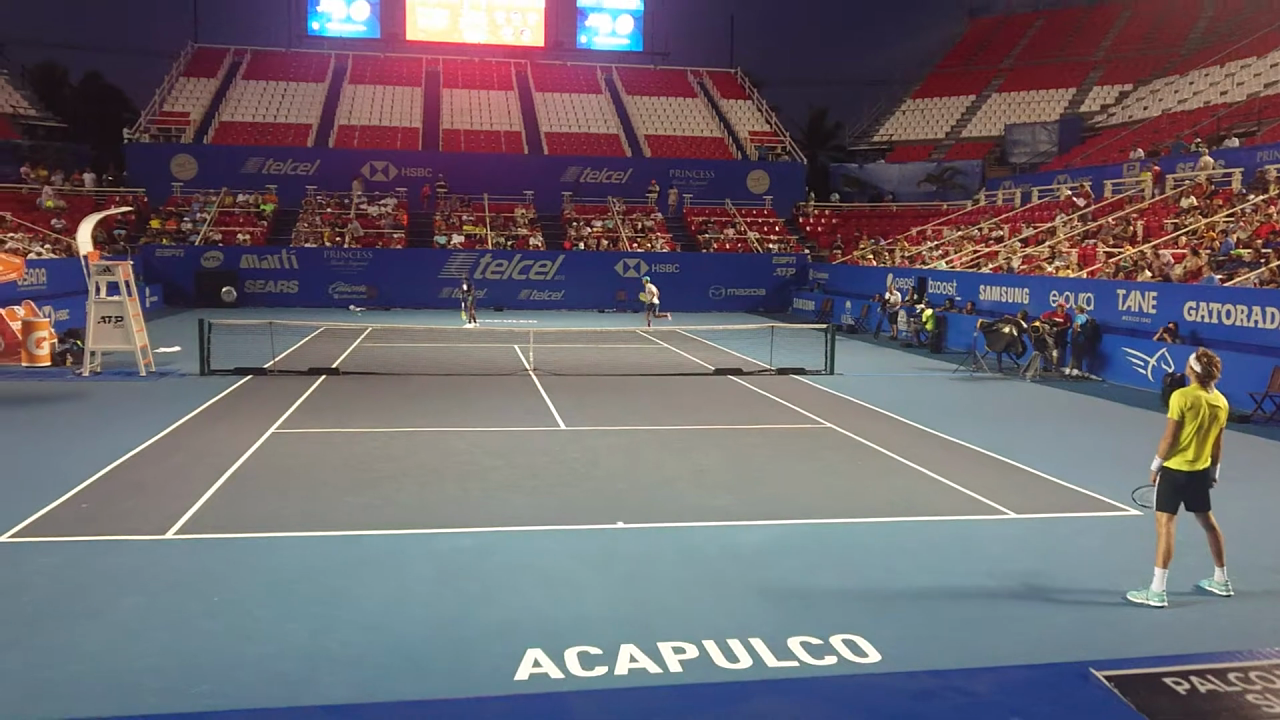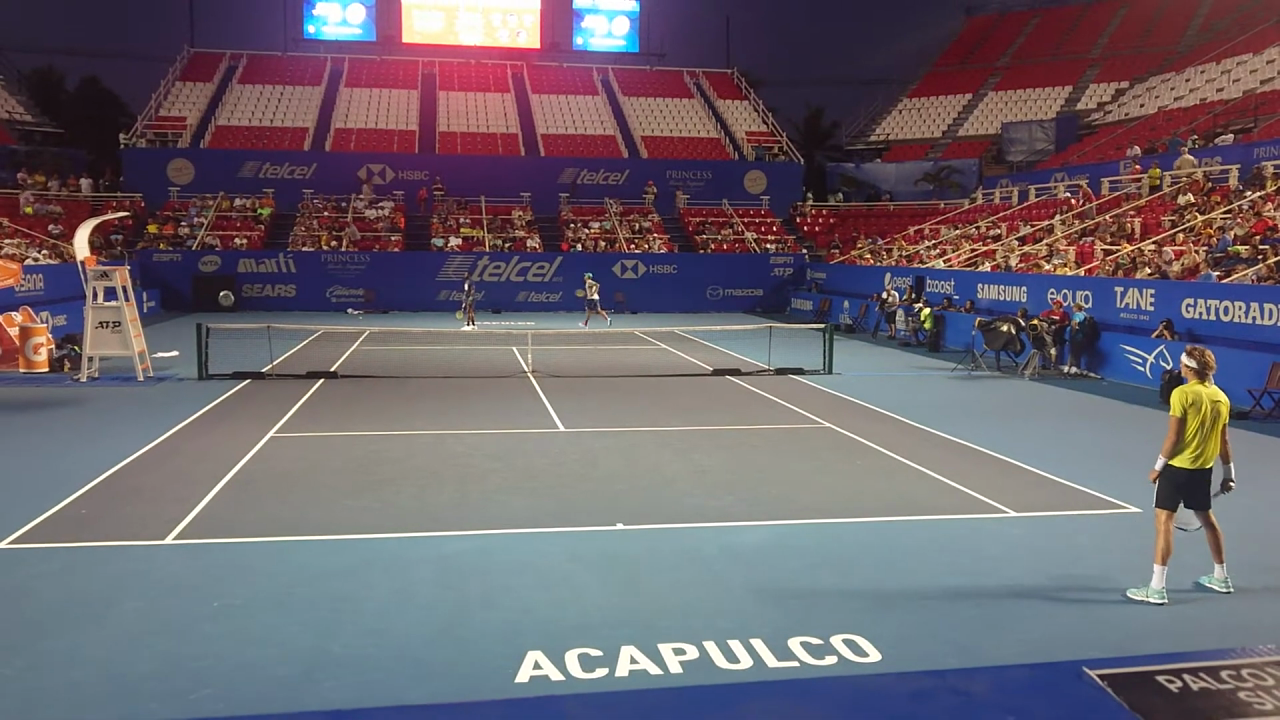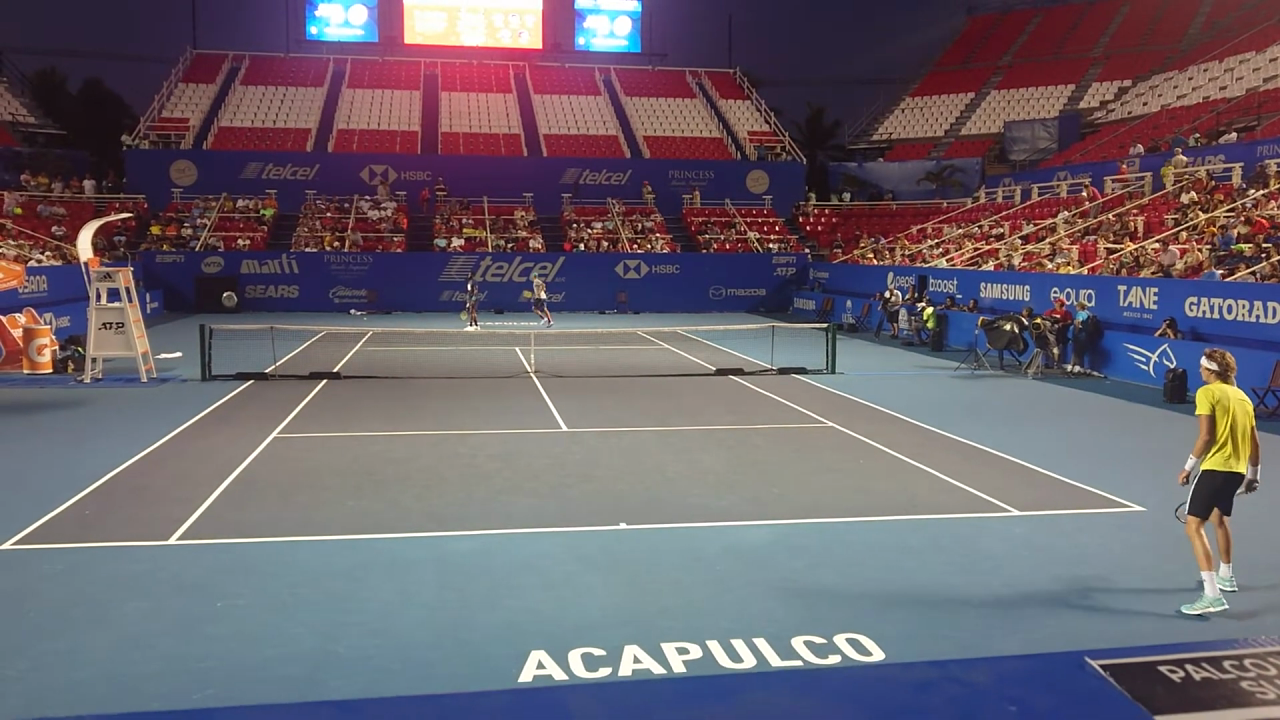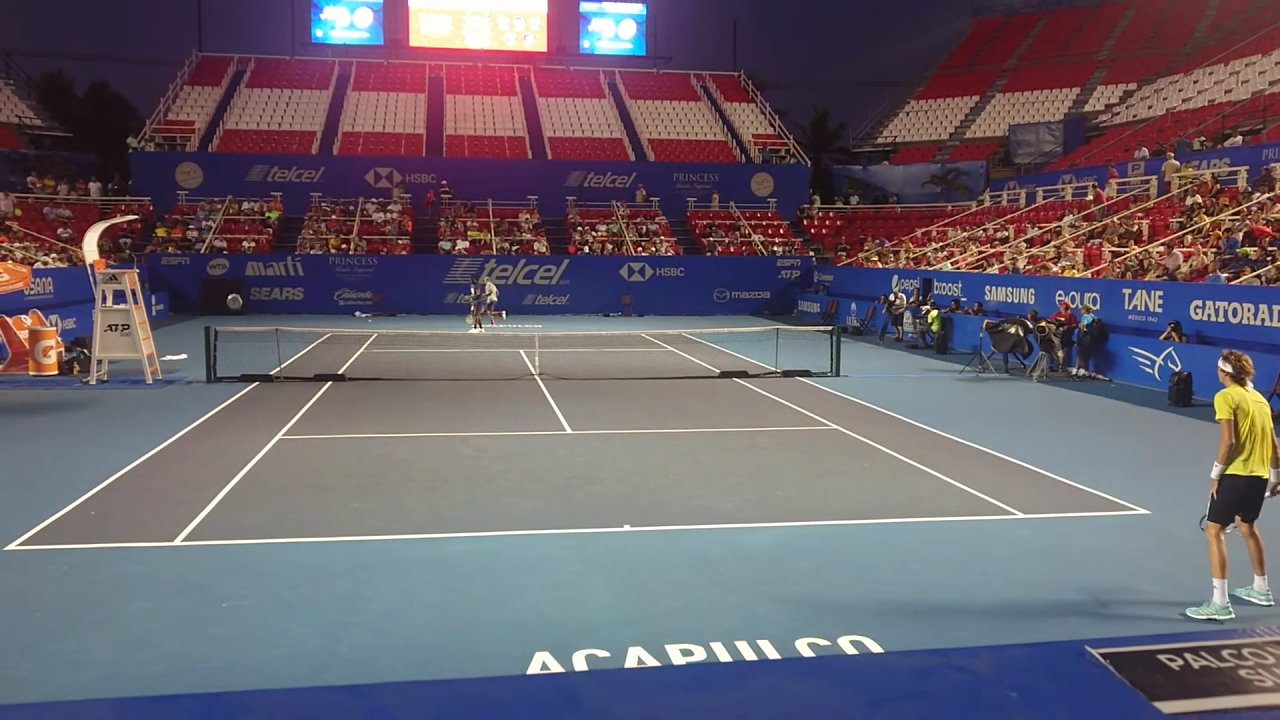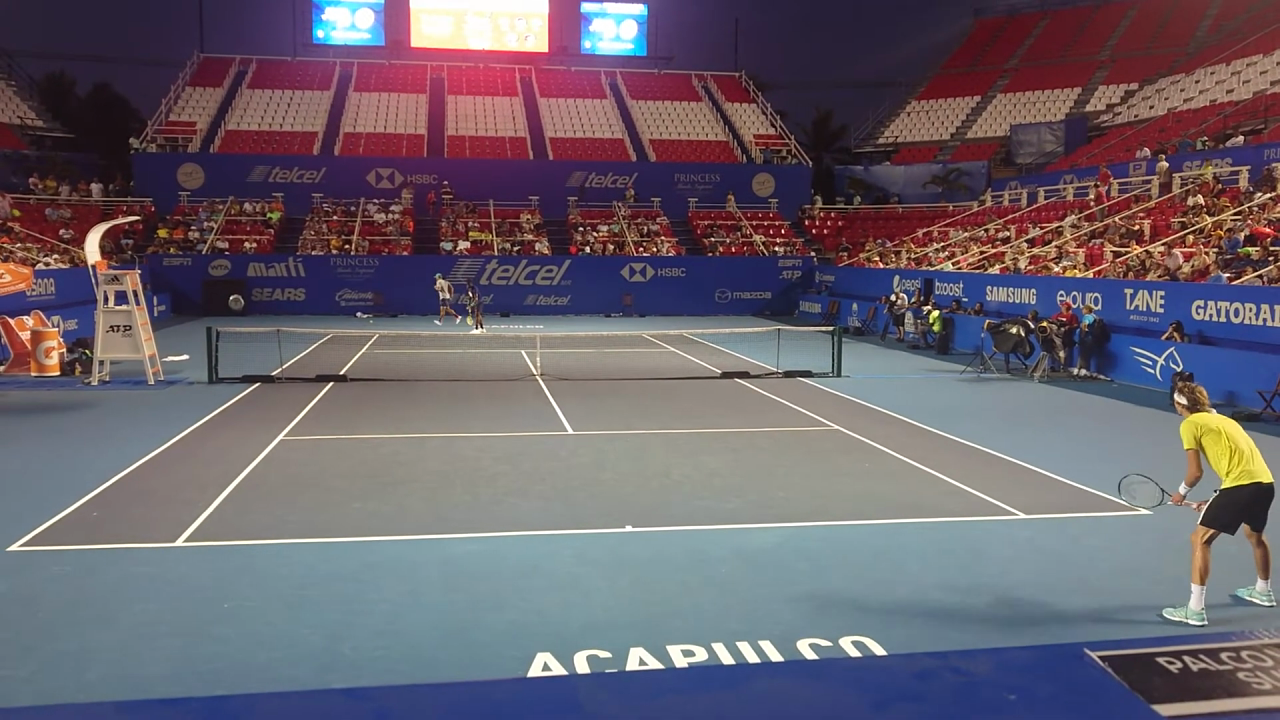
dt=0.7s
person 1, frame 1
left shoulder: (1182, 396)
right shoulder: (1221, 402)
left elbow: (1169, 438)
right elbow: (1216, 443)
left wrist: (1155, 466)
right wrist: (1213, 473)
left hip: (1175, 470)
right hip: (1201, 471)
left knee: (1165, 525)
right knee: (1208, 522)
left ankle: (1158, 591)
right ankle: (1221, 580)
person 1, frame 2
left shoulder: (1182, 394)
right shoulder: (1221, 397)
left elbow: (1173, 437)
right elbow: (1224, 441)
left wrist: (1158, 466)
right wrist: (1229, 473)
left hip: (1178, 467)
right hip: (1204, 469)
left knee: (1164, 522)
right knee: (1207, 519)
left ankle: (1157, 588)
right ankle: (1221, 578)
person 1, frame 3
left shoulder: (1207, 392)
right shoulder: (1243, 397)
left elbow: (1205, 437)
right elbow: (1254, 442)
left wrist: (1189, 467)
right wrist: (1253, 475)
left hip: (1215, 469)
right hip: (1237, 471)
left knee: (1194, 526)
right knee: (1218, 518)
left ankle: (1212, 596)
right ankle: (1226, 577)
person 1, frame 4
left shoulder: (1226, 396)
left elbow: (1228, 441)
left wrist: (1215, 475)
left hip: (1236, 474)
left knee: (1214, 533)
right knee: (1247, 528)
left ankle: (1220, 603)
person 1, frame 5
left shoulder: (1190, 424)
right shoulder: (1223, 420)
left elbow: (1195, 472)
left wrist: (1181, 493)
right wrist: (1213, 502)
left hip: (1241, 485)
right hip: (1265, 483)
left knee: (1200, 539)
right knee: (1255, 536)
left ankle: (1195, 609)
right ankle: (1263, 591)
